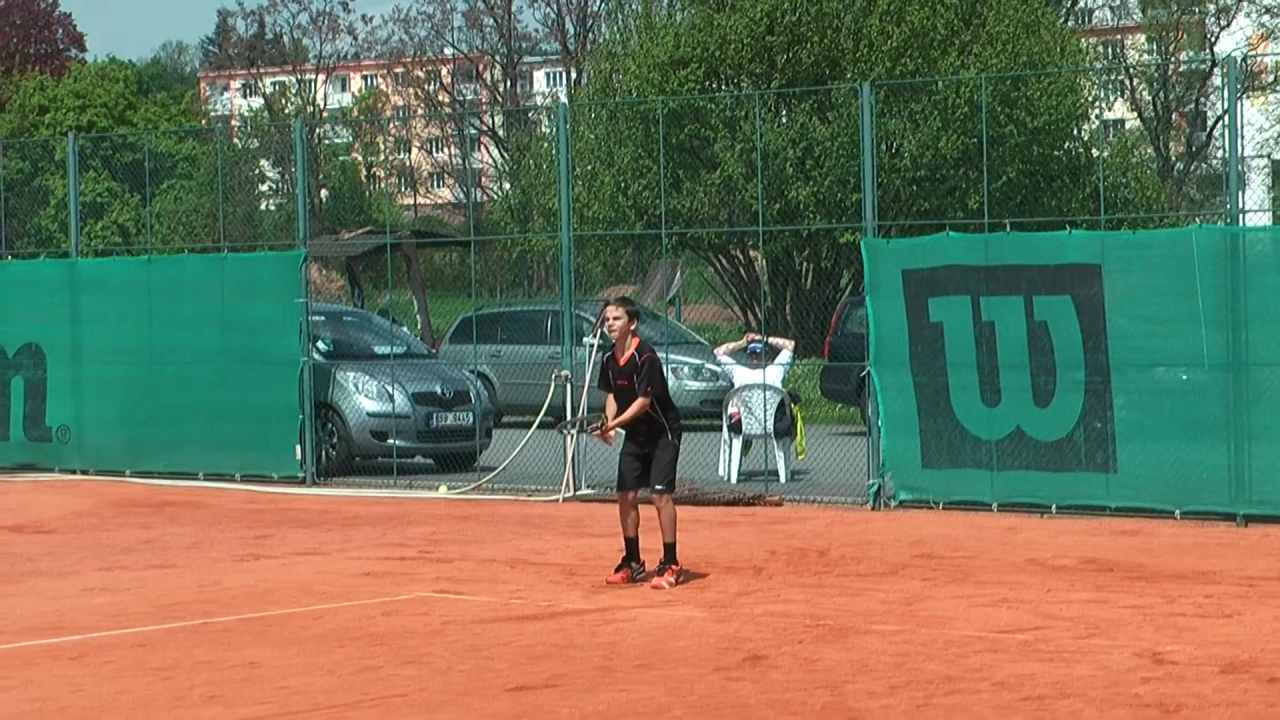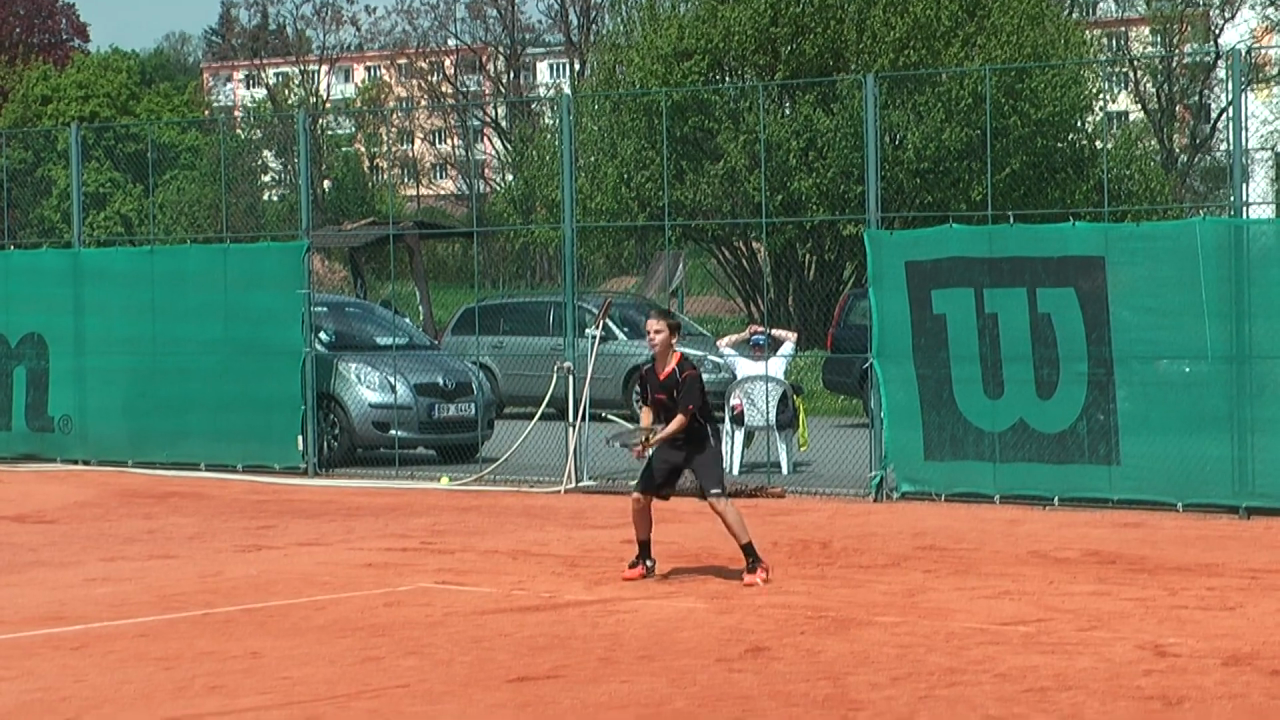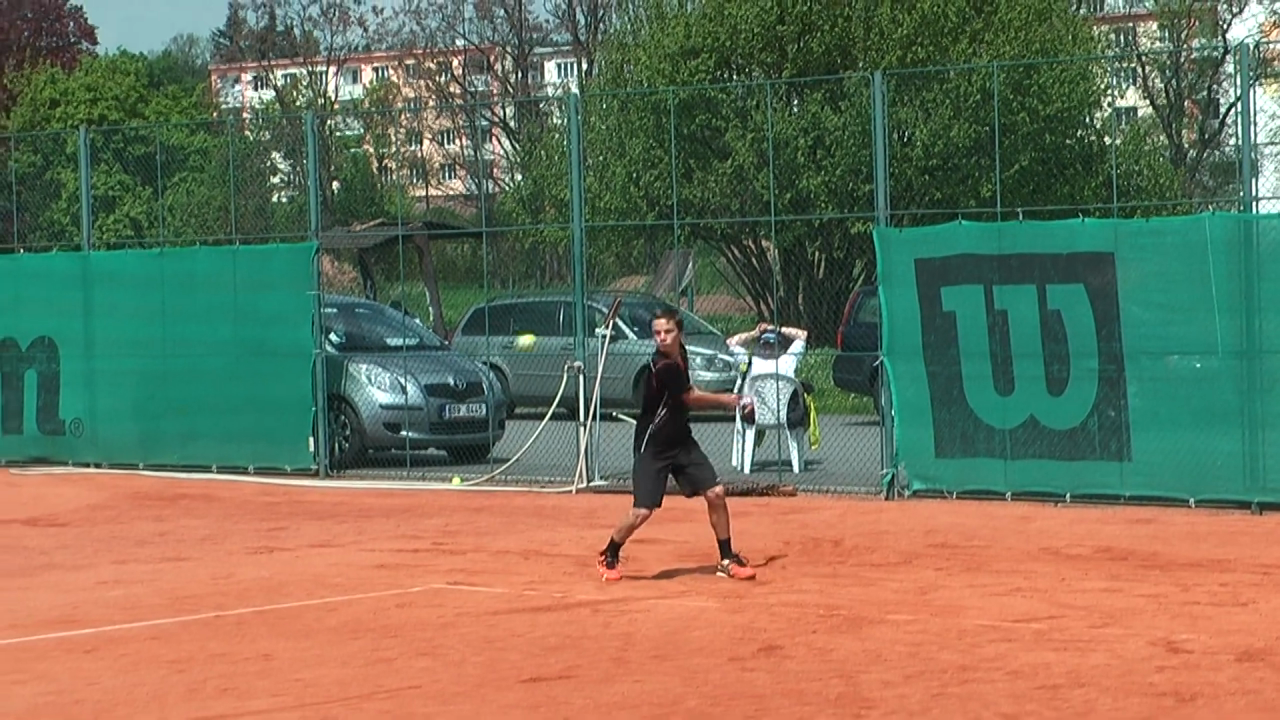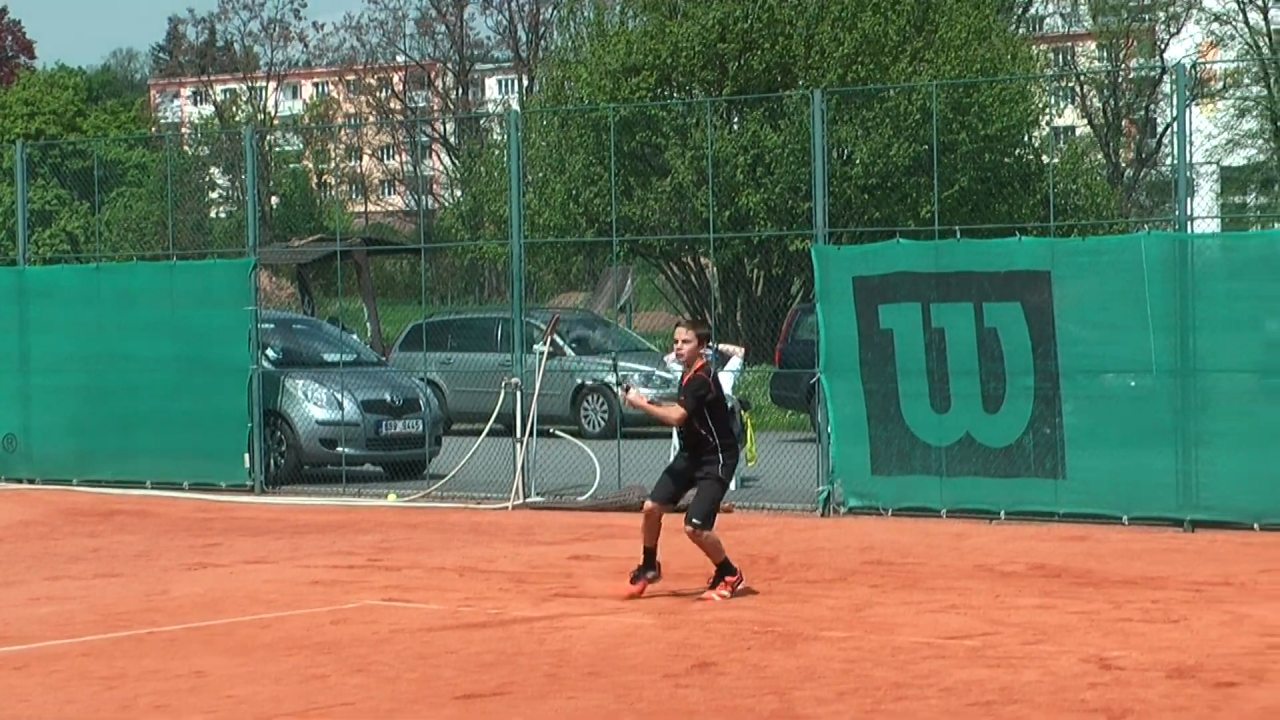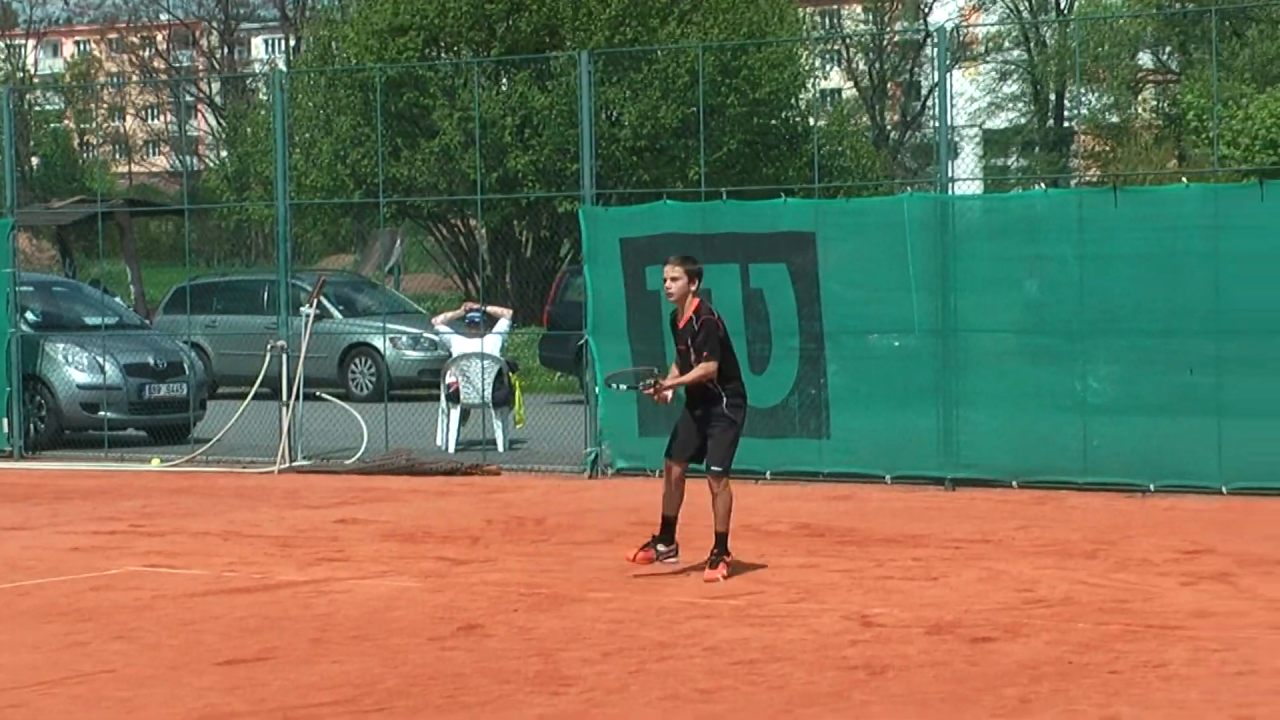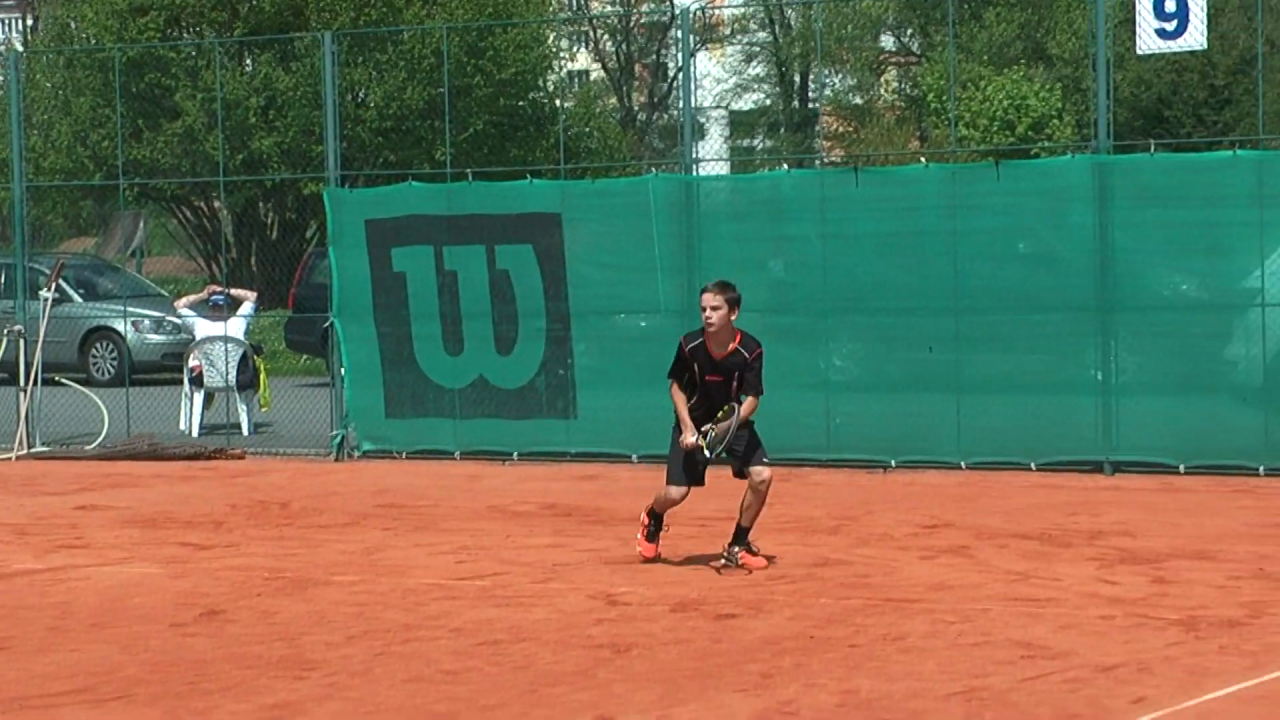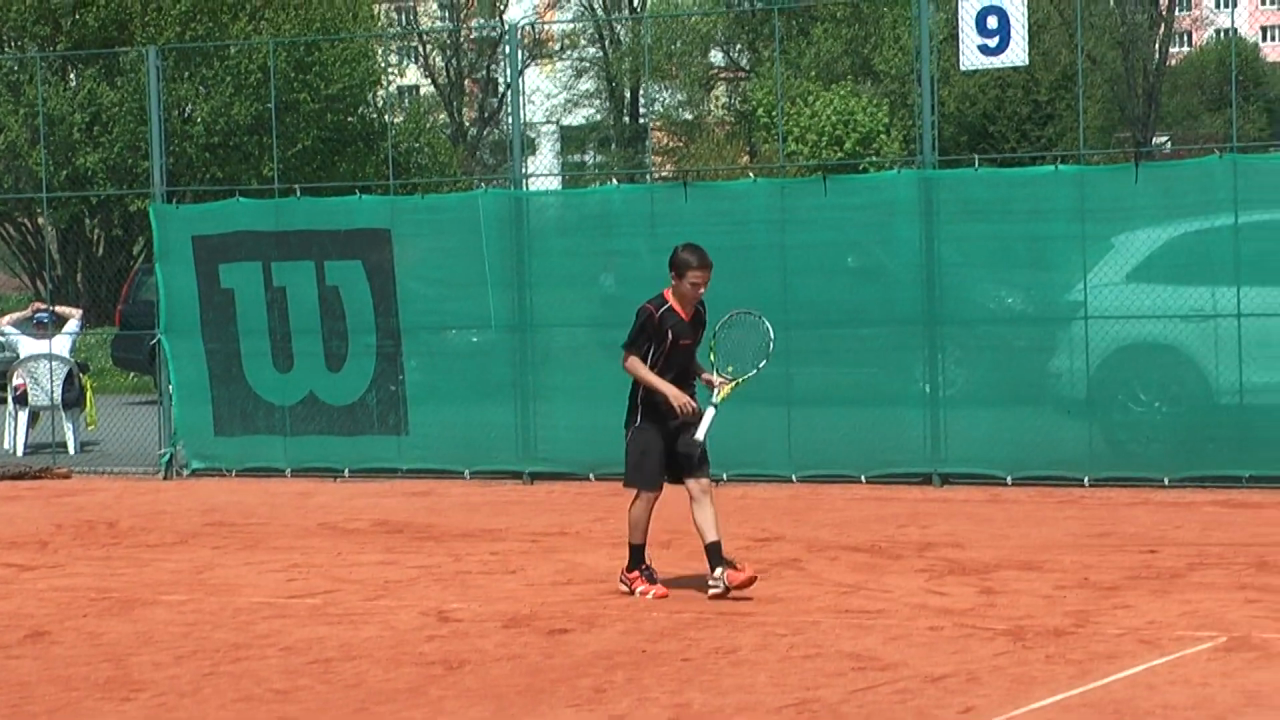
dt=0.7s
person 1, frame 1
left shoulder: (646, 356)
right shoulder: (609, 358)
left elbow: (645, 400)
right elbow: (612, 395)
left wrist: (613, 423)
right wrist: (608, 425)
left hip: (662, 431)
right hip: (635, 434)
left knee: (660, 494)
right knee: (626, 496)
left ankle: (671, 565)
right ankle: (633, 563)
person 1, frame 2
left shoulder: (688, 372)
right shoulder: (647, 371)
left elbow: (683, 418)
right elbow: (647, 407)
left wrist: (655, 439)
right wrist: (645, 434)
left hip: (701, 442)
right hip: (670, 443)
left knee: (717, 499)
right knee: (639, 498)
left ankle: (754, 562)
right ankle: (645, 560)
person 1, frame 3
left shoulder: (679, 351)
right shoulder: (660, 365)
right elbow: (690, 397)
left wrist: (725, 396)
right wrist: (725, 400)
left hip: (682, 440)
right hip: (651, 443)
left knee: (716, 493)
right knee: (641, 511)
left ankle: (727, 559)
right ankle: (608, 556)
person 1, frame 4
left shoulder: (703, 379)
right shoulder: (687, 375)
left elbow: (676, 417)
left wrist: (641, 403)
right wrist: (652, 401)
left hip: (716, 460)
right hip: (690, 456)
left knee: (696, 529)
right knee: (651, 508)
left ankle: (729, 575)
right ankle: (648, 567)
person 1, frame 5
left shoulder: (707, 320)
right shoulder: (675, 320)
left elbow: (710, 368)
left wrist: (671, 384)
right wrist: (667, 388)
left hip: (726, 404)
right hip: (696, 404)
left knee: (716, 478)
right knee: (673, 470)
left ankle: (721, 554)
right ankle: (664, 542)
person 1, frame 6
left shoulder: (750, 350)
right shoulder: (688, 345)
left elbow: (752, 399)
right elbow: (676, 386)
right wrist: (687, 427)
left hip: (735, 420)
right hip: (694, 420)
left knee: (761, 476)
right knee: (675, 493)
left ankle: (738, 545)
right ankle: (652, 520)
person 1, frame 7
left shoulder: (698, 311)
right shoulder: (653, 312)
right elbow: (630, 360)
left wrist: (705, 376)
right wrist: (669, 390)
left hip: (686, 413)
right hip: (649, 413)
left knee: (701, 487)
right knee: (648, 492)
left ankle: (718, 571)
right ankle: (634, 571)
